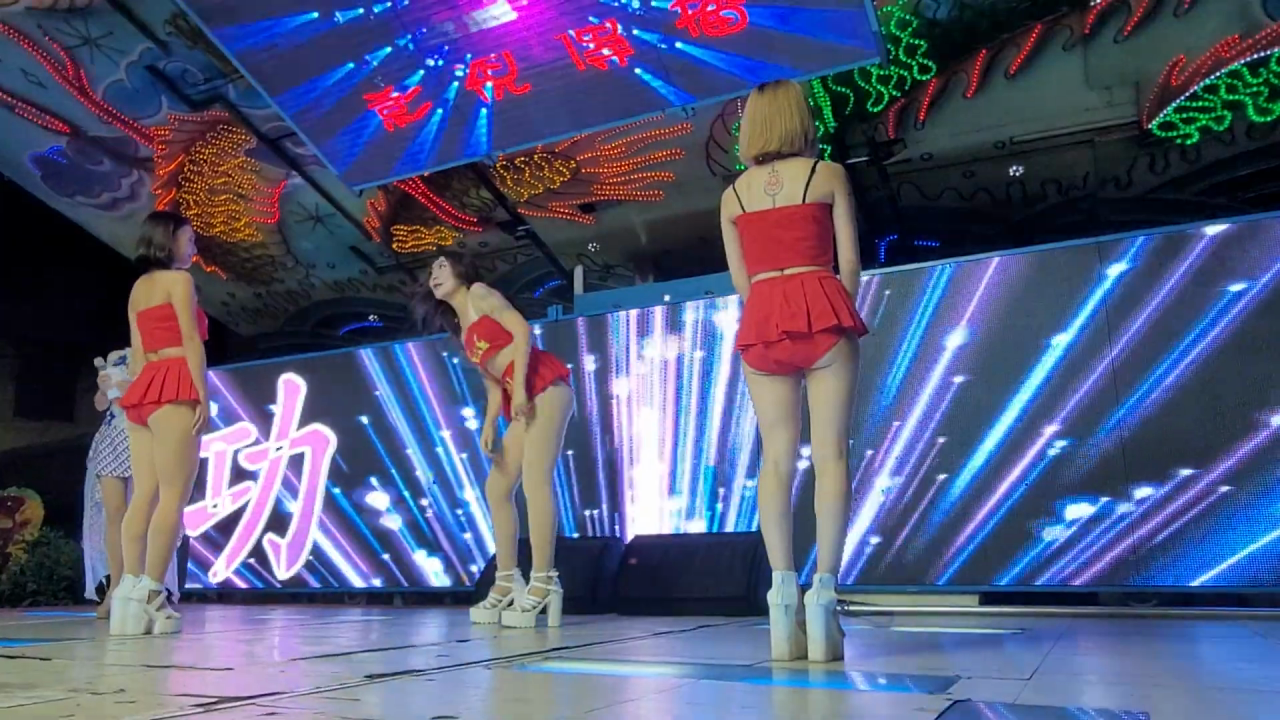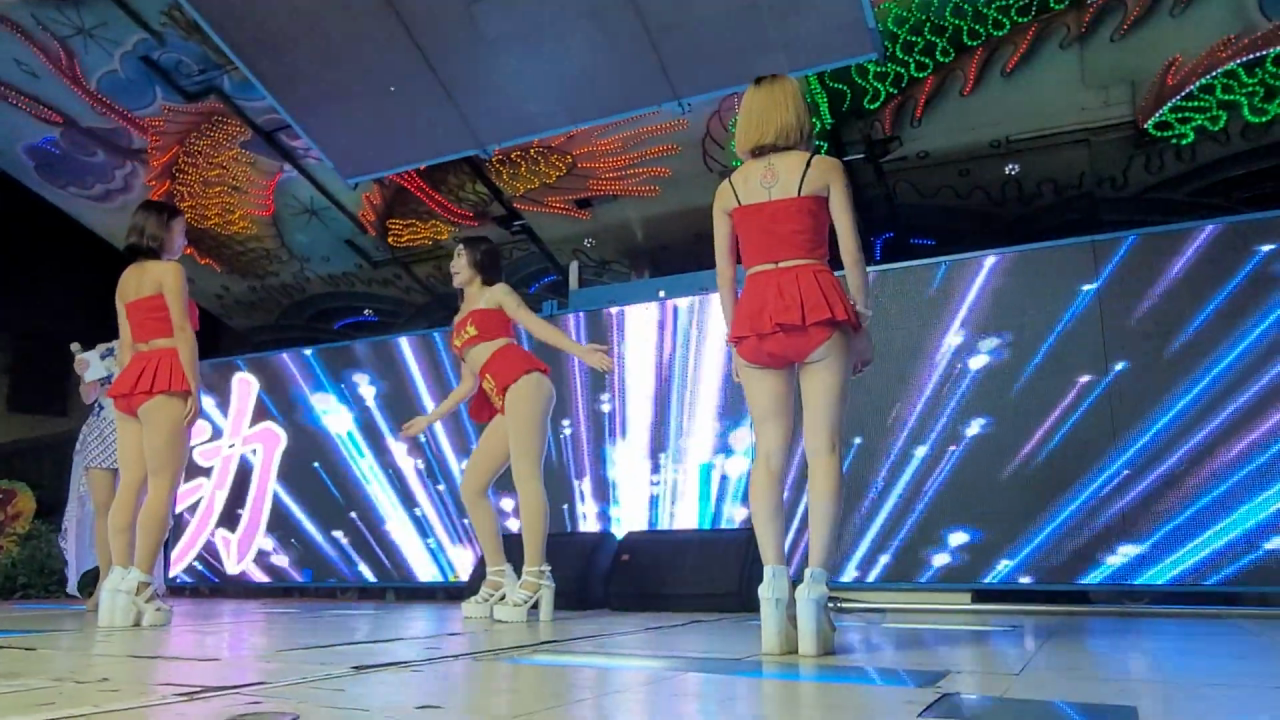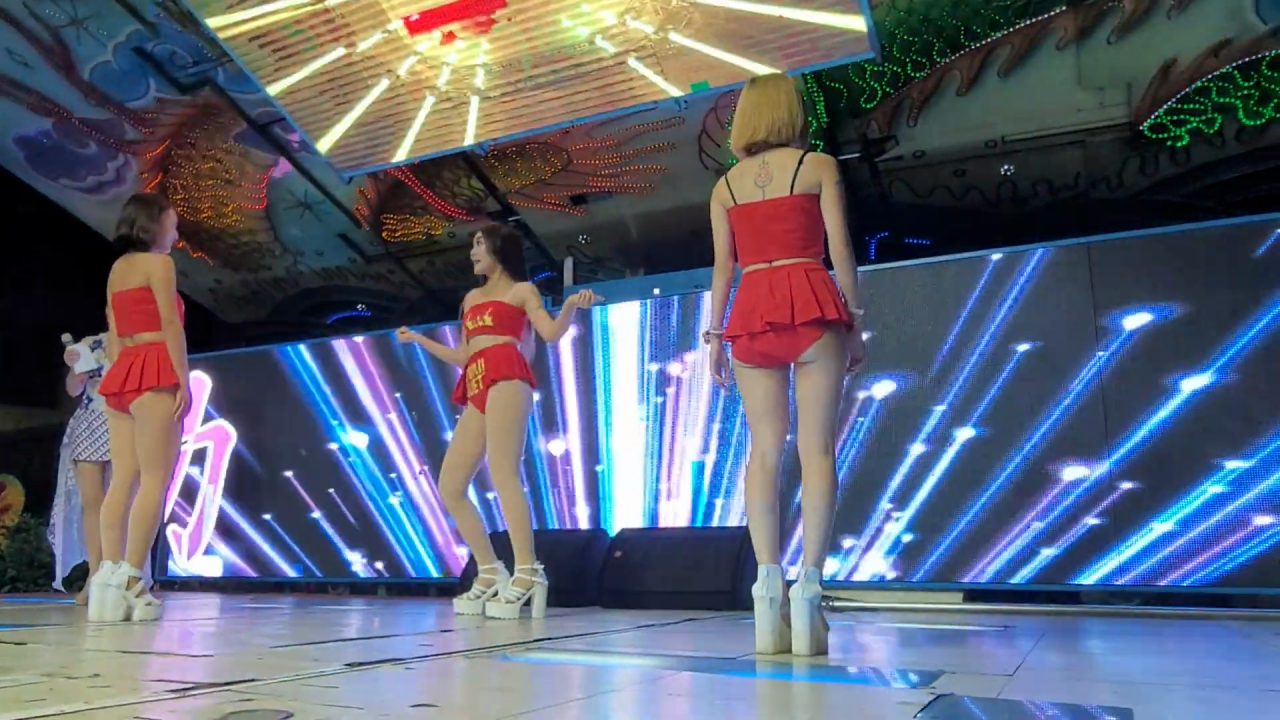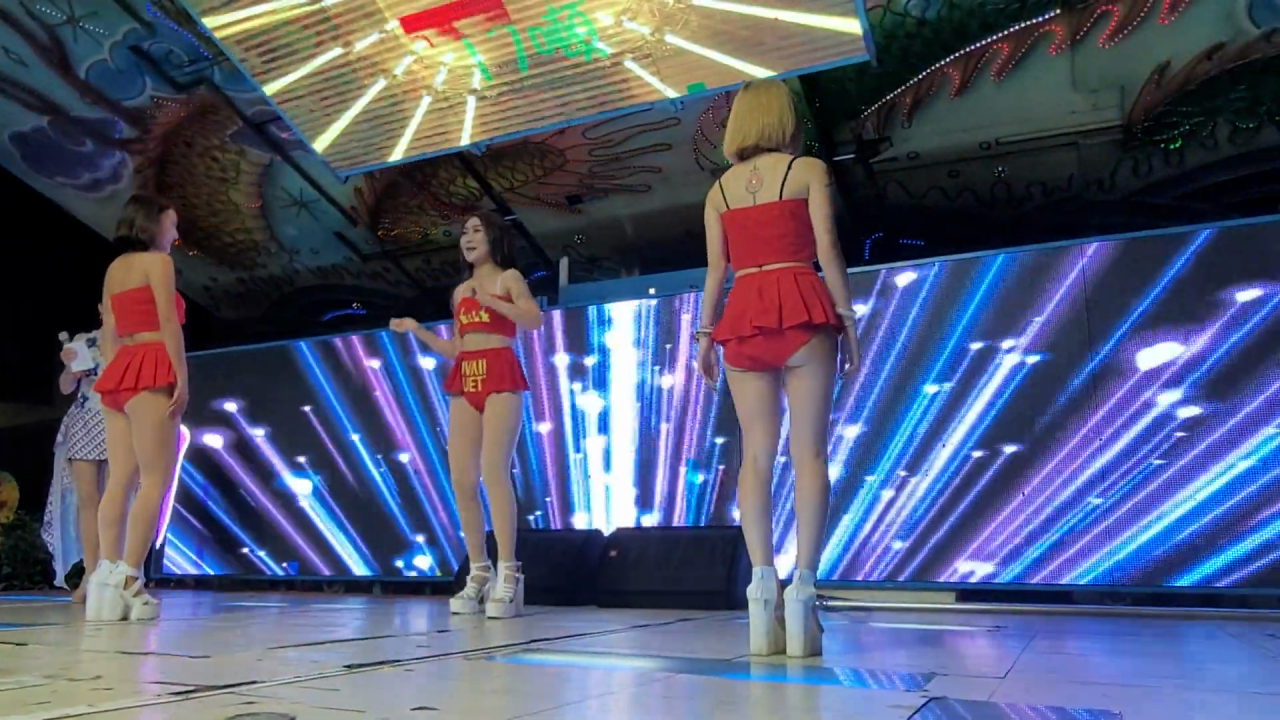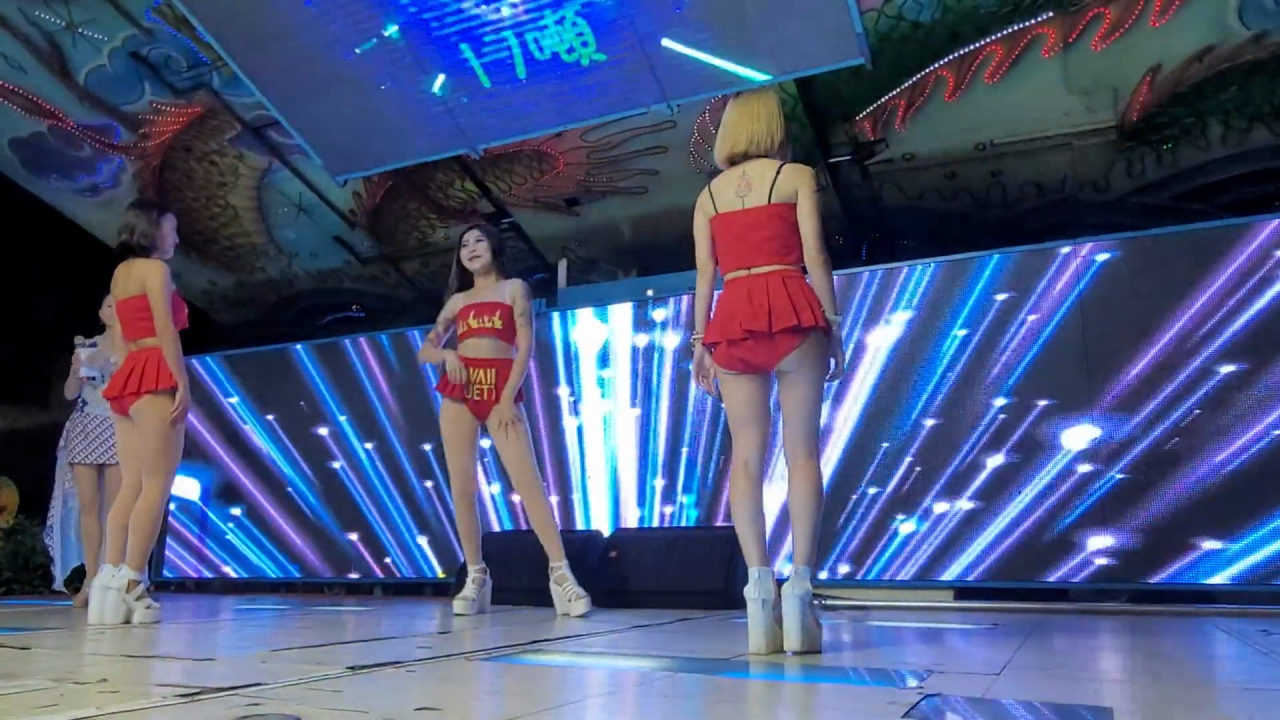
dt=0.5s
person 1, frame 1
left shoulder: (732, 194)
right shoulder: (828, 175)
left elbow: (741, 278)
right elbow: (849, 260)
left hip: (762, 322)
right hip: (821, 313)
left knee: (777, 458)
right knee: (830, 453)
left ankle: (783, 594)
right ankle: (823, 592)
person 1, frame 2
left shoulder: (728, 188)
right shoulder: (825, 168)
left elbow: (724, 272)
right elbow: (852, 252)
left wrist: (735, 333)
right wrist: (861, 322)
left hip: (755, 314)
right hip: (816, 308)
left knee: (768, 452)
right knee: (822, 448)
left ankle: (774, 587)
right ankle: (815, 585)
person 1, frame 3
left shoulder: (726, 184)
right shoulder: (819, 166)
left elbow: (723, 265)
right elbow: (840, 249)
left wrist: (715, 335)
right wrist: (853, 320)
left hip: (752, 314)
right hip: (810, 305)
left knee: (764, 451)
right knee: (816, 449)
left ankle: (769, 588)
right ankle: (809, 586)
person 1, frame 4
left shoulder: (720, 188)
right shoulder: (809, 170)
left elbow: (715, 268)
right elbow: (828, 252)
left wrist: (705, 334)
right wrist: (847, 319)
left hip: (743, 318)
right hip: (800, 310)
left knee: (756, 455)
right knee: (808, 453)
left ankle: (763, 590)
right ankle: (802, 587)
person 1, frame 5
left shoulder: (709, 193)
right shoulder: (797, 176)
left elbow: (705, 273)
right elbow: (815, 258)
left wrist: (701, 340)
right wrist: (833, 325)
left hip: (732, 320)
right hip: (790, 312)
left knee: (747, 457)
right knee: (801, 453)
left ankle: (760, 590)
right ankle: (799, 581)
person 2, frame 1
left shoulder: (138, 287)
right shoulder: (178, 278)
left elbow: (137, 350)
right elbow: (191, 339)
left wrist: (141, 391)
right wrist: (202, 394)
left hip: (143, 392)
right hip: (173, 389)
left knee: (144, 495)
right knee: (173, 494)
left ankle: (131, 591)
right ankle: (149, 594)
person 2, frame 2
left shoulder: (126, 277)
right shoulder: (170, 269)
left elbow: (125, 341)
right elbow: (183, 331)
left wrist: (131, 385)
right wrist: (194, 387)
left hip: (131, 382)
right hip: (164, 379)
left knee: (131, 485)
right knee: (162, 485)
left ankle: (120, 583)
right ankle: (138, 587)
person 2, frame 3
left shoulder: (118, 268)
right shoulder: (158, 262)
left elbow: (114, 333)
right elbow: (170, 324)
left wrist: (120, 375)
right wrist: (183, 380)
left hip: (122, 375)
right hip: (154, 373)
left knee: (123, 480)
right knee: (155, 480)
left ankle: (110, 577)
right ankle: (129, 582)
person 2, frame 4
left shoulder: (114, 268)
right shoulder: (158, 262)
left elbow: (109, 331)
right elbow: (169, 323)
left wrist: (117, 372)
right wrist: (182, 378)
left hip: (118, 376)
right hip: (150, 373)
left knee: (120, 481)
right knee: (155, 480)
left ankle: (108, 576)
right ankle: (126, 582)
person 2, frame 5
left shoulder: (121, 272)
right shoulder: (155, 268)
left elbow: (121, 335)
right elbow: (165, 329)
left wrist: (129, 375)
right wrist: (183, 383)
left hip: (127, 380)
right hip: (155, 378)
left knee: (132, 485)
right knee: (156, 485)
left ankle: (111, 581)
right ankle: (129, 584)
person 3, frame 1
left shoulder: (481, 294)
right shoulder: (464, 332)
left elbow: (523, 331)
left wrist: (521, 386)
right wrist: (489, 426)
left hip: (544, 386)
right hip: (522, 402)
left knee: (535, 483)
right knee: (495, 488)
left ankle: (543, 583)
right ankle: (508, 583)
person 3, frame 2
left shoulder: (498, 293)
right shoulder: (459, 320)
left elbow: (537, 326)
right elbow: (469, 383)
left wrist: (579, 351)
right wrist: (431, 415)
left hip: (524, 381)
right hip: (502, 404)
left knee: (525, 475)
right knee: (471, 487)
left ankle: (535, 577)
right ankle: (500, 577)
person 3, frame 3
left shoulder: (521, 290)
right shoulder: (471, 298)
left elbow: (550, 333)
left wrist: (571, 306)
right wrist: (419, 339)
left hip: (507, 380)
right hip: (476, 394)
left knee: (504, 475)
right knee: (450, 487)
left ankle: (527, 574)
right ankle: (491, 574)
person 3, frame 4
left shoulder: (508, 277)
right shoulder: (459, 290)
left elbow: (533, 318)
left wrist: (492, 301)
right wrist: (415, 330)
left hip: (501, 379)
right hip: (463, 384)
left knee: (493, 471)
right knee: (461, 479)
left ankle: (508, 573)
right ankle: (480, 570)
person 3, frame 5
left shoulder: (514, 288)
right shoulder: (457, 300)
left elbow: (525, 347)
right elbow: (424, 351)
left wrist: (508, 398)
right wrist: (445, 354)
left hip: (503, 391)
right hip: (458, 391)
left knee: (527, 481)
right knee: (461, 486)
left ankle: (560, 572)
right ankle: (475, 575)
person 4, frame 1
right shoulder: (114, 358)
right elbow: (100, 405)
right wrist: (103, 388)
right hip: (112, 441)
right knee: (113, 514)
right ankle: (114, 588)
person 4, frame 2
right shoulder: (101, 351)
right elbow: (88, 397)
right wrist: (84, 376)
right hip: (100, 432)
right knee: (101, 507)
right ankle: (104, 581)
person 4, frame 3
right shoulder: (89, 344)
right elbow: (74, 389)
right wrist: (73, 367)
right hip: (88, 426)
right knee: (90, 501)
right ankle: (94, 575)
person 4, frame 4
right shoulder: (82, 340)
right elbow: (66, 387)
right wrist: (69, 365)
right hip: (84, 425)
right knee: (85, 499)
right ankle: (89, 573)
person 4, frame 5
right shoulder: (85, 346)
right elbow: (70, 393)
left wrist: (107, 366)
right wrist: (77, 370)
left hip: (119, 428)
right hip: (85, 429)
left knee: (116, 504)
right knee: (87, 504)
right ankle: (91, 578)
